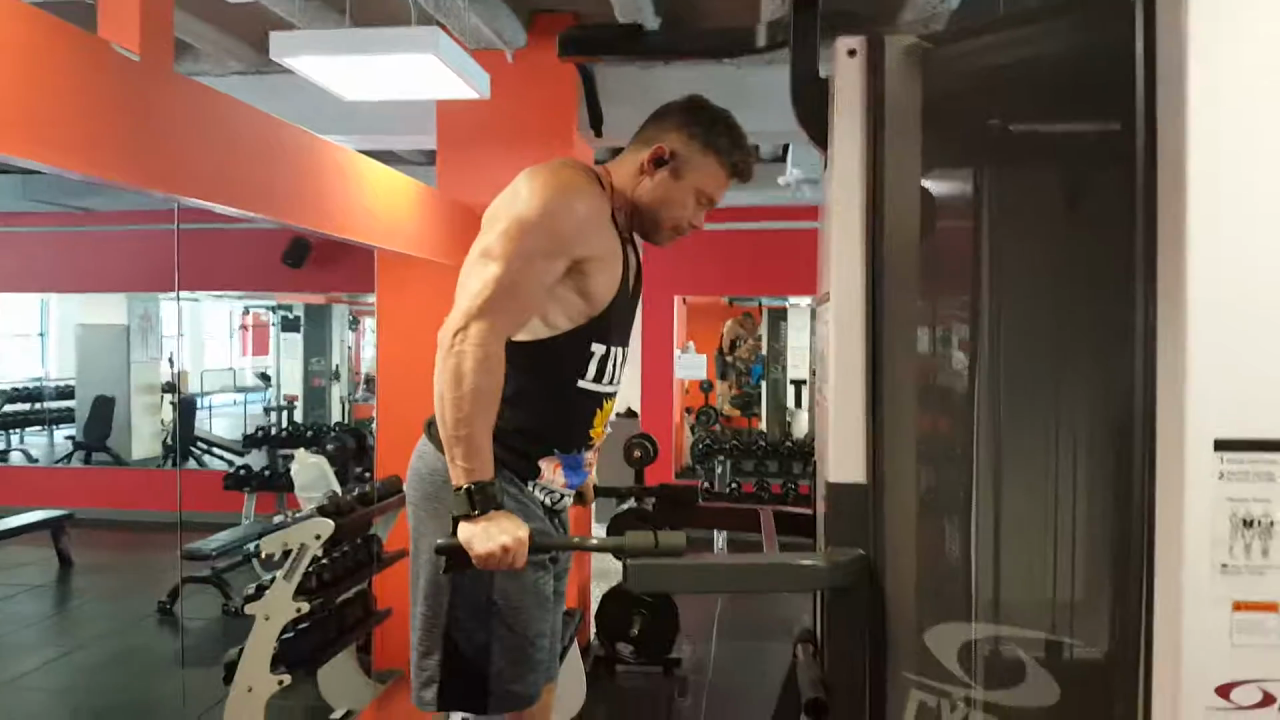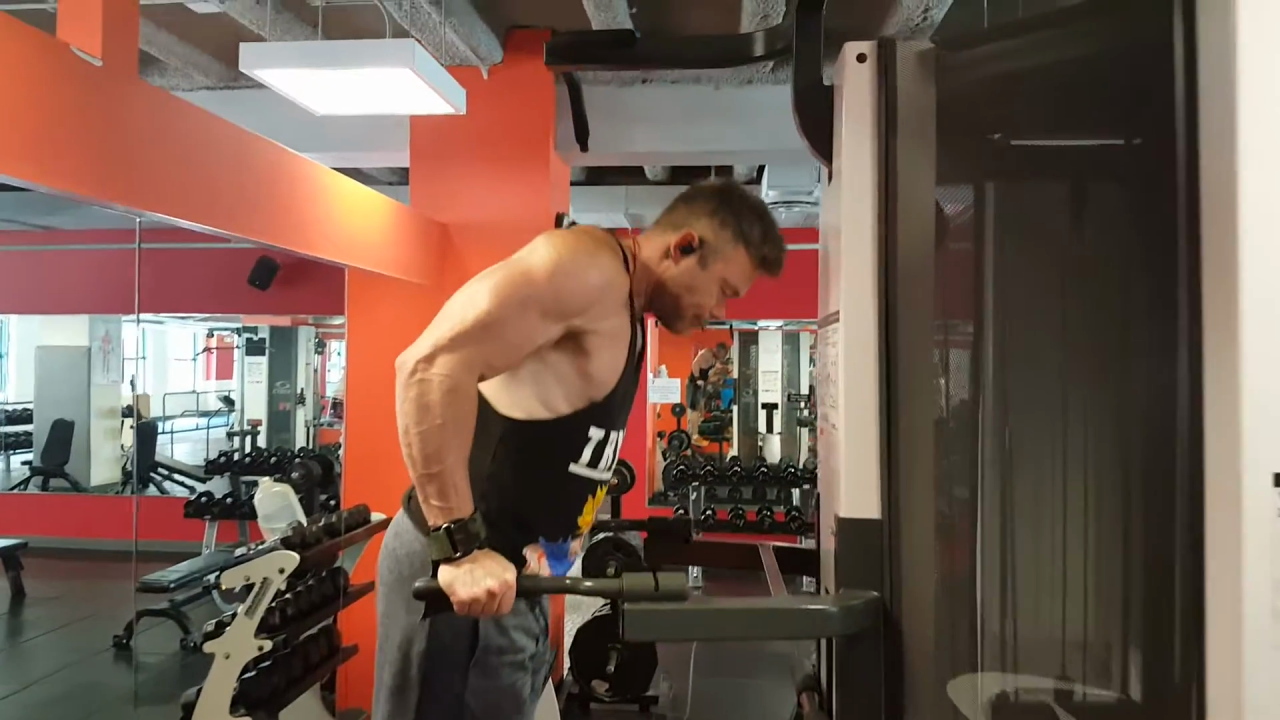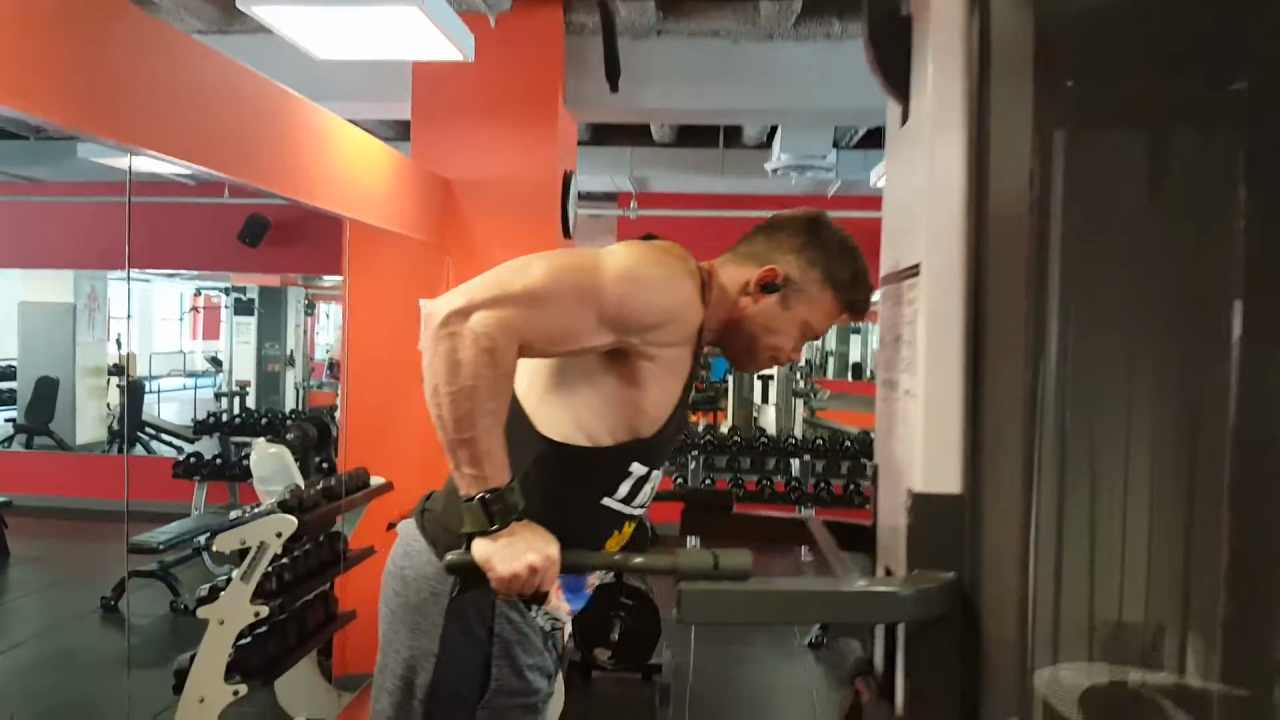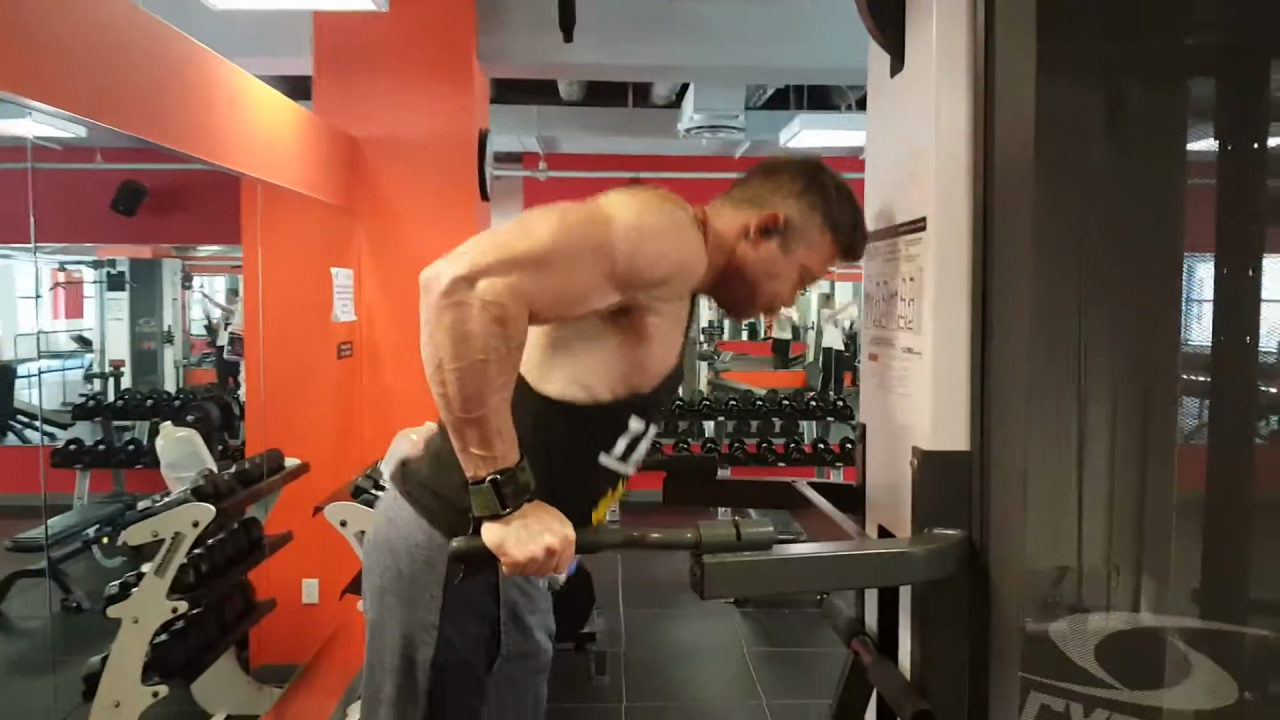
dt=0.7s
person 1, frame 1
left shoulder: (621, 241)
right shoulder: (567, 198)
right elbow: (470, 333)
right wrist: (477, 502)
left hip: (539, 494)
right hip: (487, 490)
person 1, frame 2
left shoulder: (627, 315)
right shoulder: (590, 268)
right elbow: (432, 364)
right wrist: (460, 546)
left hip: (511, 578)
right hip: (465, 575)
person 1, frame 3
left shoulder: (679, 330)
right shoulder: (667, 287)
right elbow: (463, 318)
right wrist: (496, 517)
left hip: (526, 595)
right hip: (476, 585)
person 1, frame 4
left shoulder: (670, 273)
right shoulder: (663, 233)
right elbow: (460, 286)
right wrist: (504, 497)
left hip: (495, 544)
right hip: (454, 546)
